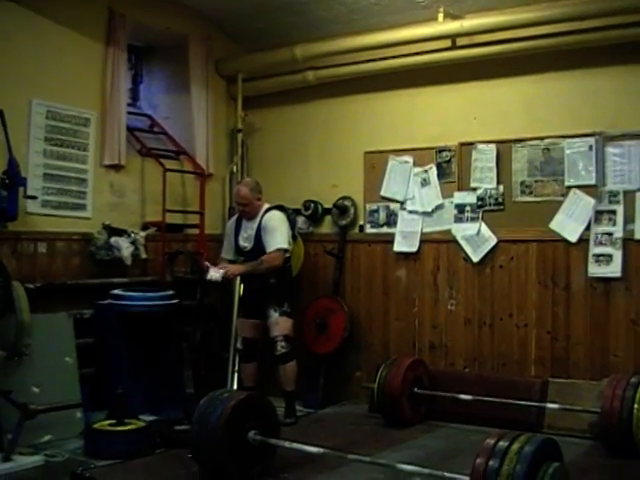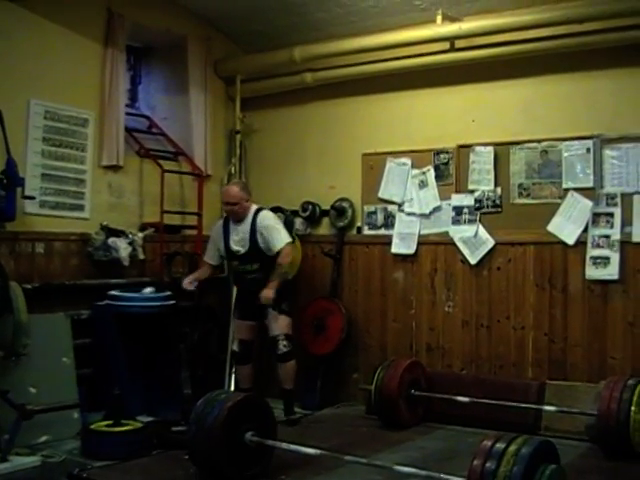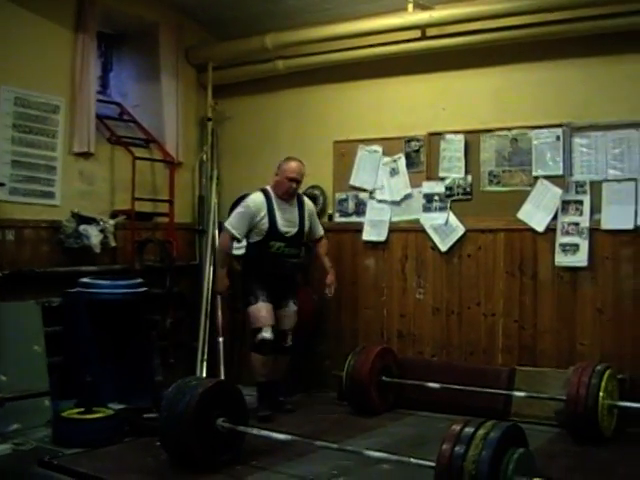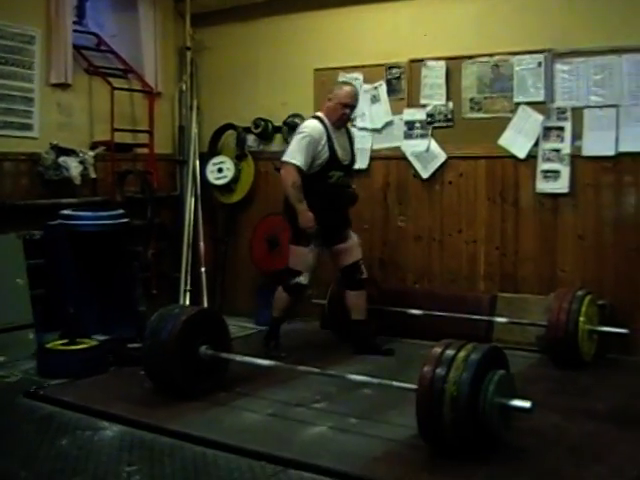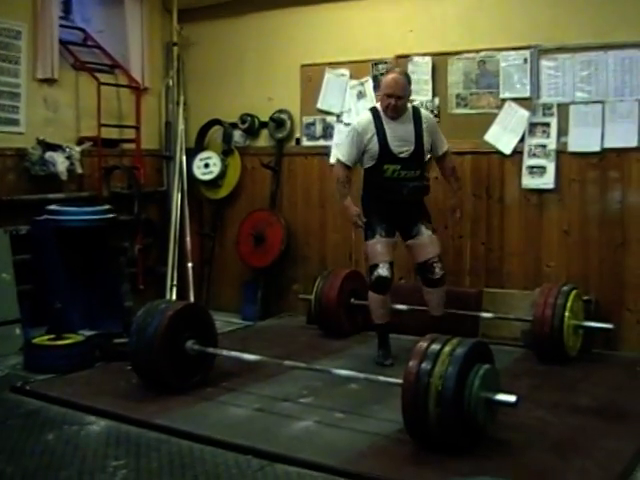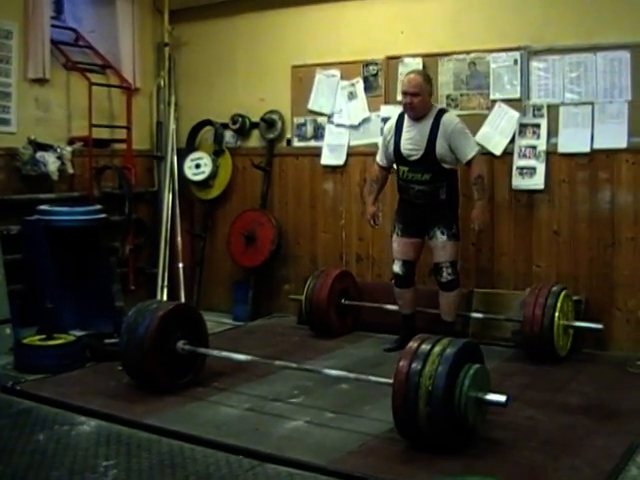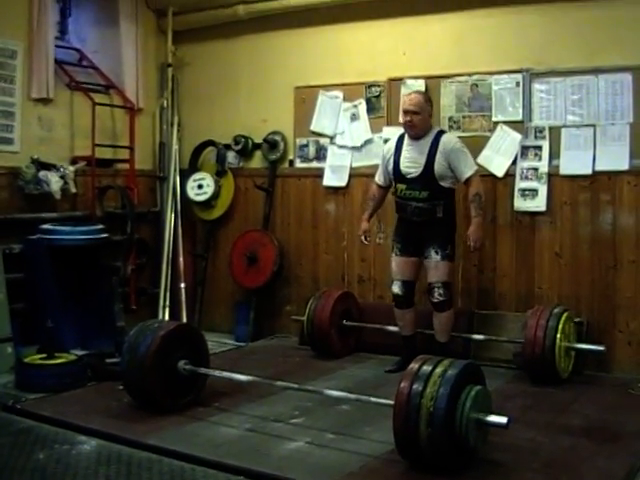
dt=0.7s
person 1, frame 1
left shoulder: (274, 218)
right shoulder: (234, 223)
left elbow: (276, 259)
right elbow: (227, 258)
left wrist: (241, 269)
right wrist: (221, 270)
left hip: (276, 291)
right hip: (250, 291)
left knee: (281, 347)
right knee: (245, 348)
left ankle: (290, 406)
person 1, frame 2
left shoulder: (265, 219)
right shoulder: (221, 227)
left elbow: (285, 254)
right elbow: (210, 263)
left wrist: (271, 287)
right wrist: (193, 277)
left hip: (271, 293)
right hip: (244, 294)
left knee: (282, 345)
right knee: (242, 349)
left ankle: (288, 405)
person 1, frame 3
left shoulder: (305, 205)
right shoulder: (256, 202)
left elbow: (319, 240)
right elbow: (227, 237)
left wrist: (329, 270)
right wrist: (222, 272)
left hip: (287, 282)
right hip: (258, 280)
left knee: (284, 341)
right knee: (264, 337)
left ankle: (275, 393)
right ankle: (262, 395)
person 1, frame 4
left shoulder: (345, 131)
right shoulder: (312, 130)
right elbow: (289, 171)
left wrist: (347, 203)
right wrist: (302, 210)
left hip: (337, 214)
right hip: (312, 216)
left knee: (356, 274)
right knee: (298, 278)
left ankle: (363, 338)
right ankle: (272, 335)
person 1, frame 5
left shoulder: (424, 120)
right shoulder: (364, 124)
left elbow: (443, 156)
right elbow: (341, 165)
left wrist: (455, 191)
right wrist: (347, 201)
left hip: (413, 206)
right hip: (378, 209)
left knee: (433, 269)
right knee: (381, 275)
right ankle: (383, 343)
person 1, frame 6
left shoulder: (448, 124)
right shoulder: (393, 126)
left elbow: (476, 162)
right elbow: (381, 167)
left wrist: (479, 204)
right wrist: (371, 201)
left hip: (441, 209)
right hip: (407, 208)
left knee: (446, 273)
right knee: (401, 272)
left ankle: (448, 337)
right ankle: (408, 331)
person 1, frame 7
left shoulder: (448, 144)
right shoulder: (393, 146)
left elbow: (473, 182)
right elbow: (380, 186)
left wrist: (476, 221)
right wrist: (366, 218)
left hip: (438, 228)
right hip: (405, 227)
left knee: (439, 293)
right knee: (400, 292)
left ankle: (441, 356)
right ankle: (408, 352)
